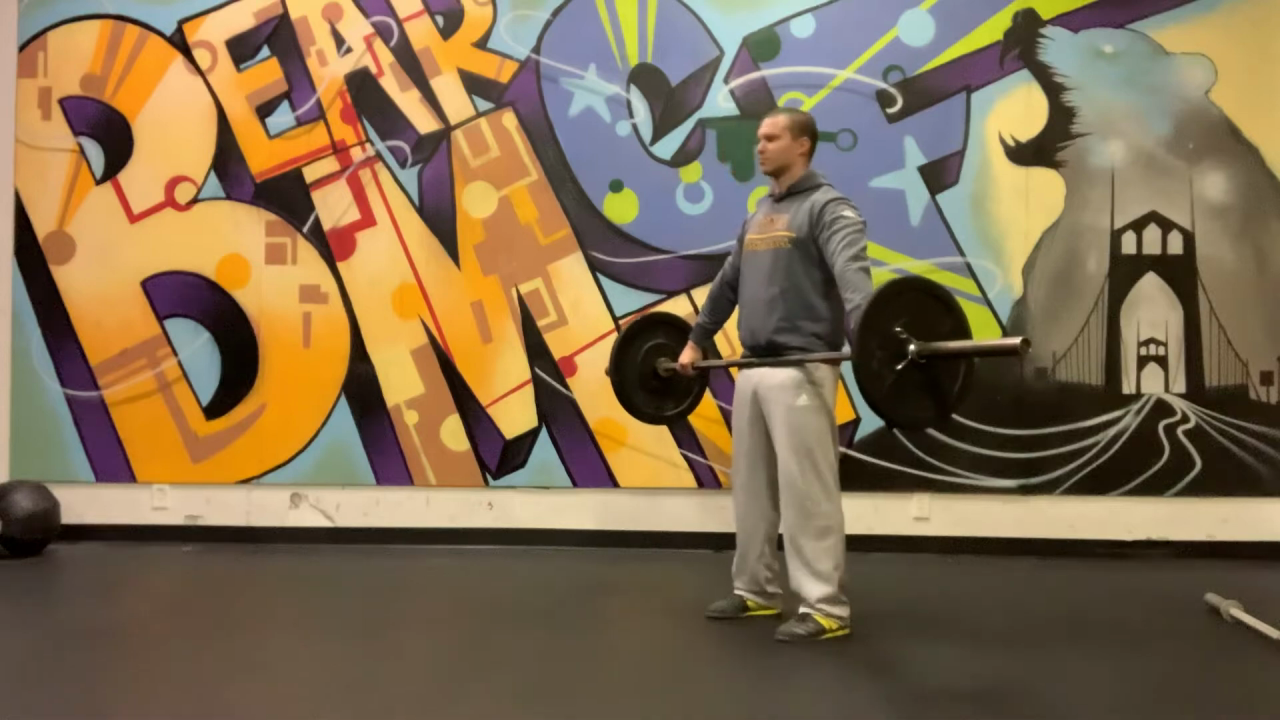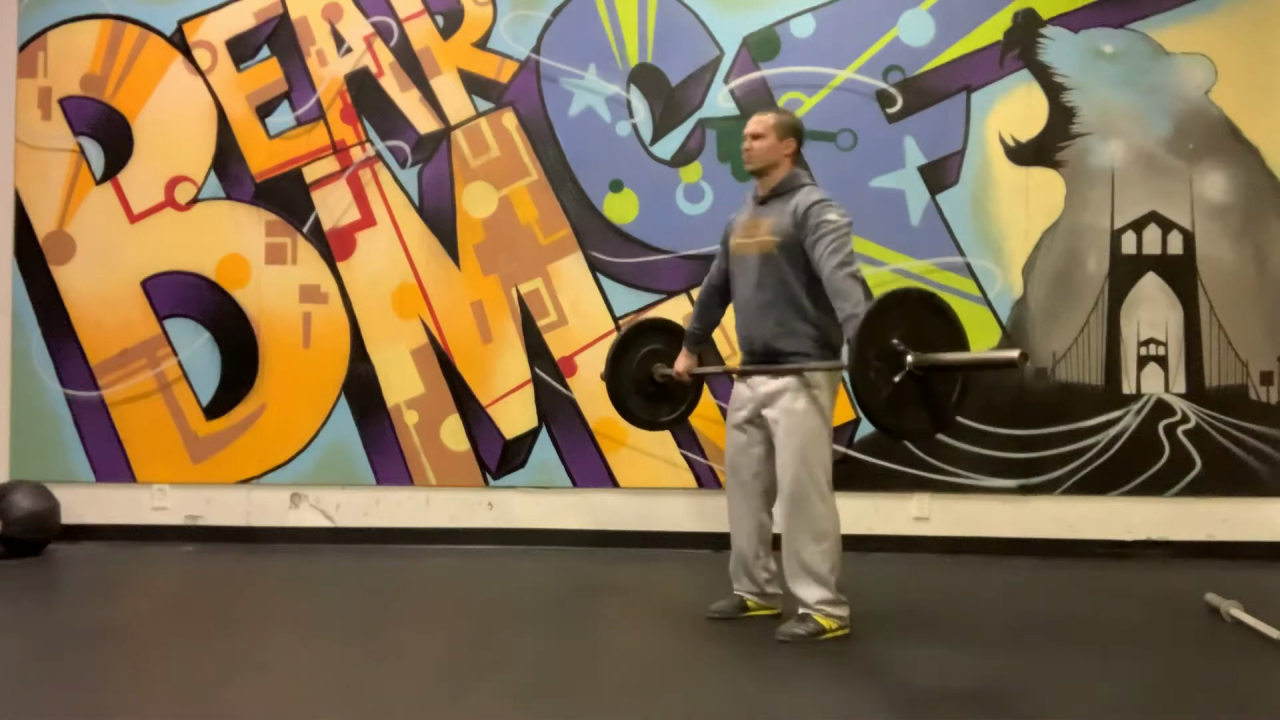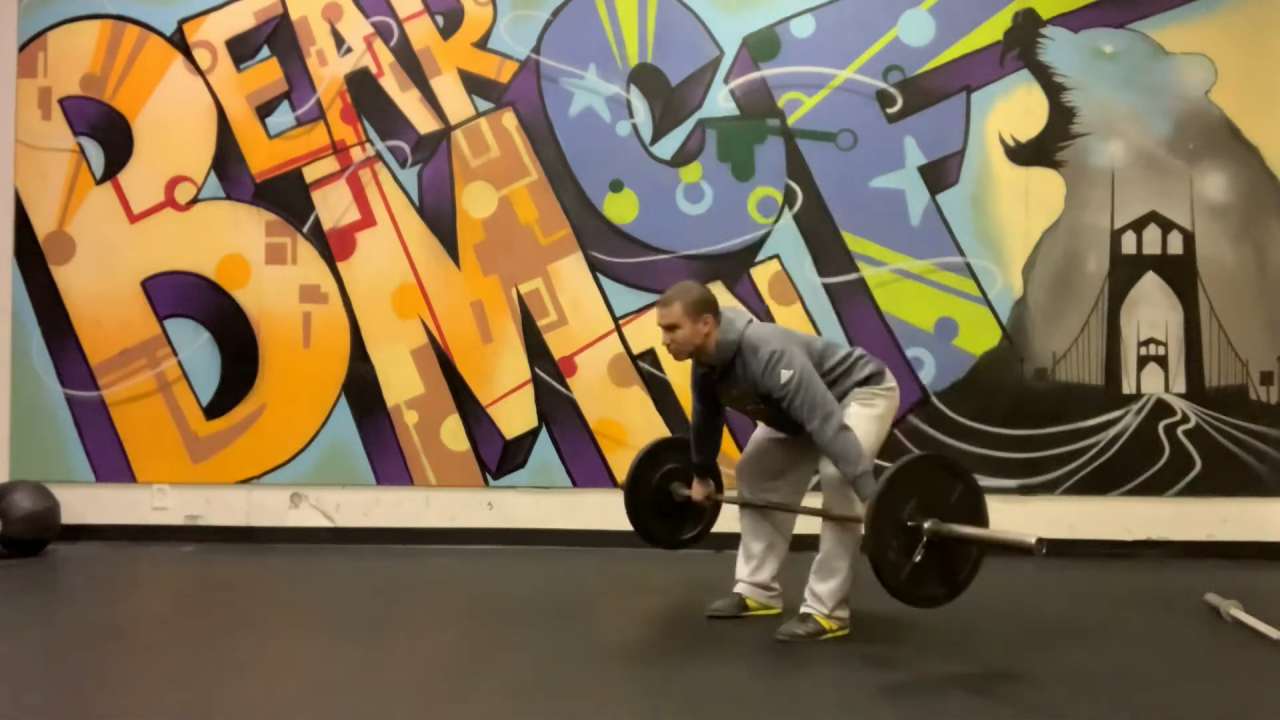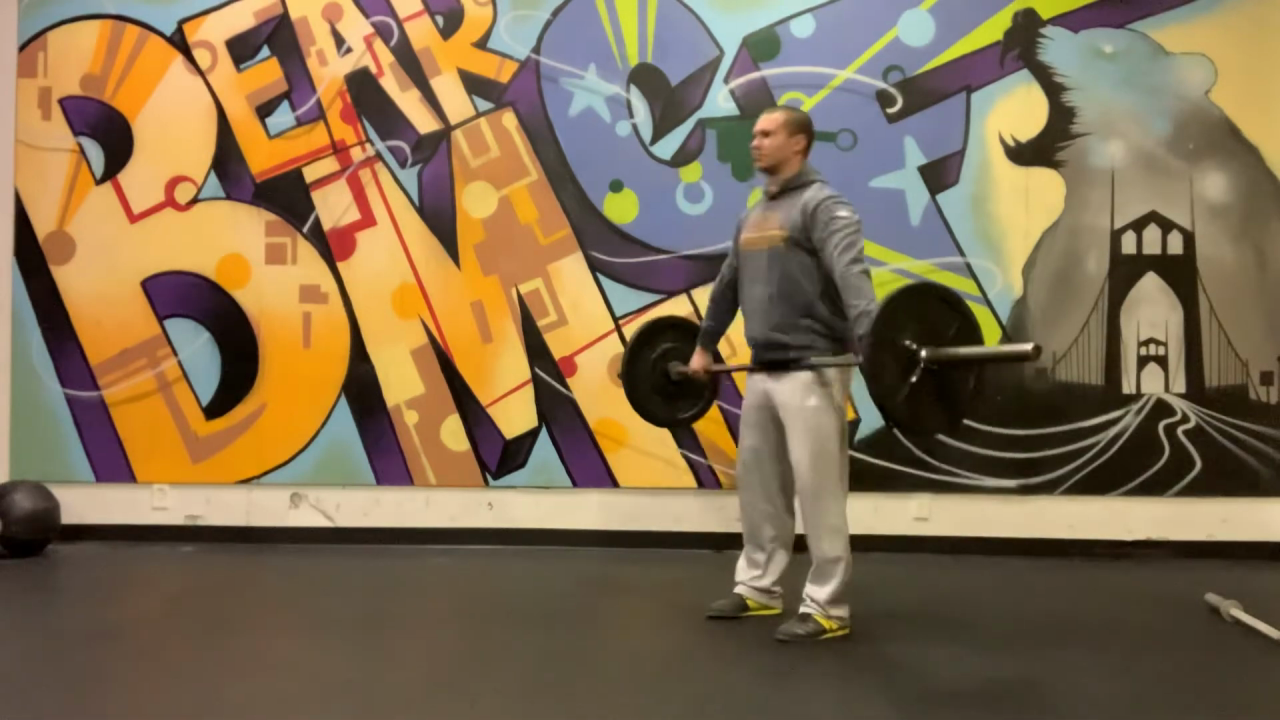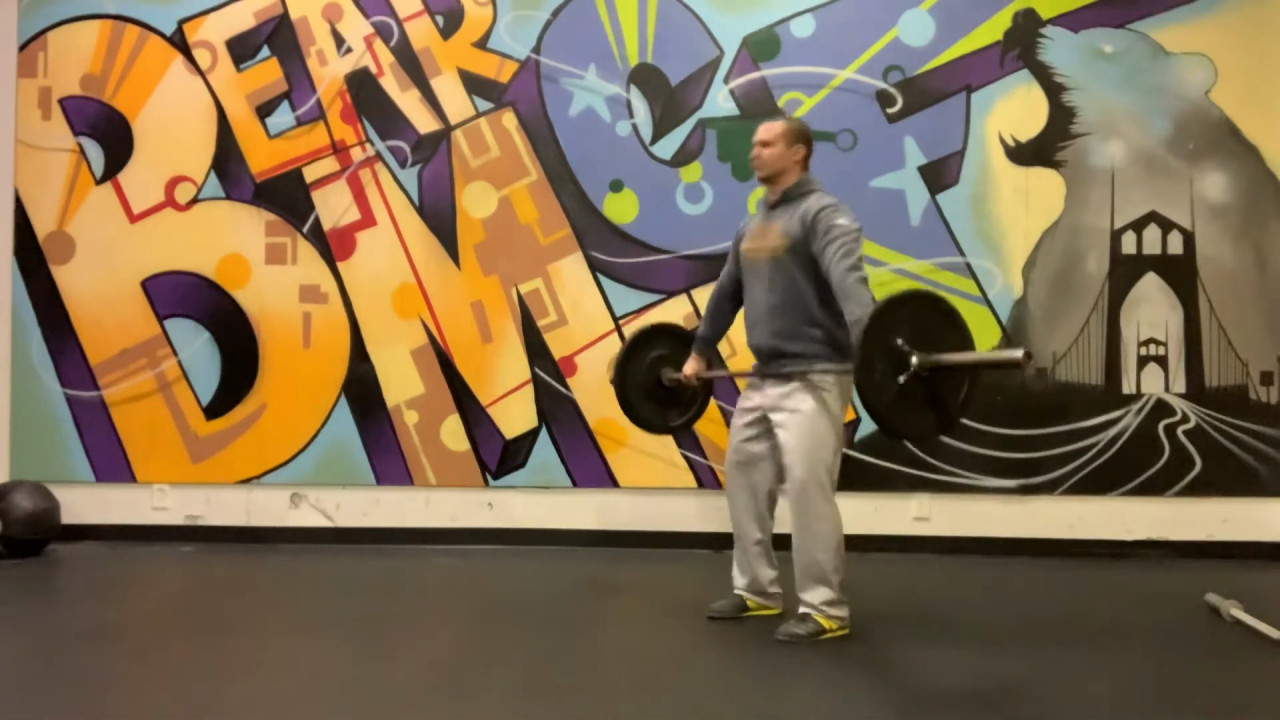
dt=0.7s
person 1, frame 1
left shoulder: (828, 208)
right shoulder: (758, 215)
left elbow: (852, 272)
right elbow: (728, 282)
right wrist: (696, 340)
left hip: (801, 371)
right hip: (752, 370)
left knee: (808, 489)
right knee: (752, 486)
left ankle: (825, 607)
right ankle: (756, 590)
person 1, frame 2
left shoulder: (812, 208)
right shoulder: (742, 218)
left elbow: (840, 277)
right elbow: (716, 287)
right wrist: (690, 346)
left hip: (801, 376)
right hip: (751, 375)
left knee: (803, 489)
right knee: (744, 485)
left ankle: (824, 607)
right ankle: (755, 590)
person 1, frame 3
left shoulder: (768, 355)
right shoulder: (705, 363)
left elbow: (828, 425)
right elbow: (706, 418)
left wrist: (872, 497)
right wrist: (701, 475)
left hip: (862, 392)
left knee: (838, 484)
right knee: (754, 476)
left ankle: (826, 610)
right ankle: (756, 589)
person 1, frame 4
left shoulder: (822, 204)
right shoulder: (752, 216)
left elbow: (851, 273)
right elbow: (728, 285)
left wrist: (872, 341)
right wrist: (704, 346)
left hip: (815, 372)
right hip: (764, 373)
left knee: (817, 486)
right knee: (757, 481)
left ankle: (826, 608)
right ankle: (757, 588)
person 1, frame 5
left shoulder: (821, 212)
right shoulder: (754, 222)
left elbow: (849, 279)
right elbow: (726, 294)
right wrist: (699, 352)
left hip: (816, 378)
right hip: (763, 378)
left knee: (807, 482)
right knee: (744, 476)
left ankle: (826, 609)
right ankle: (757, 590)
